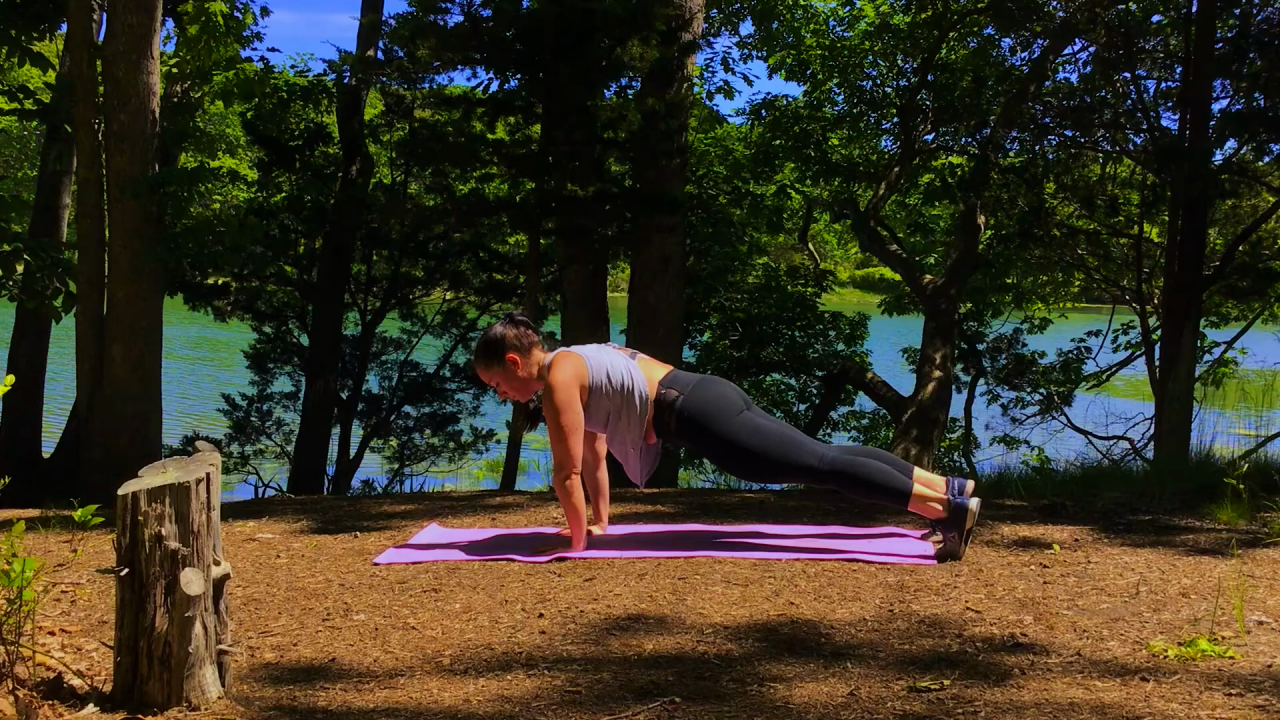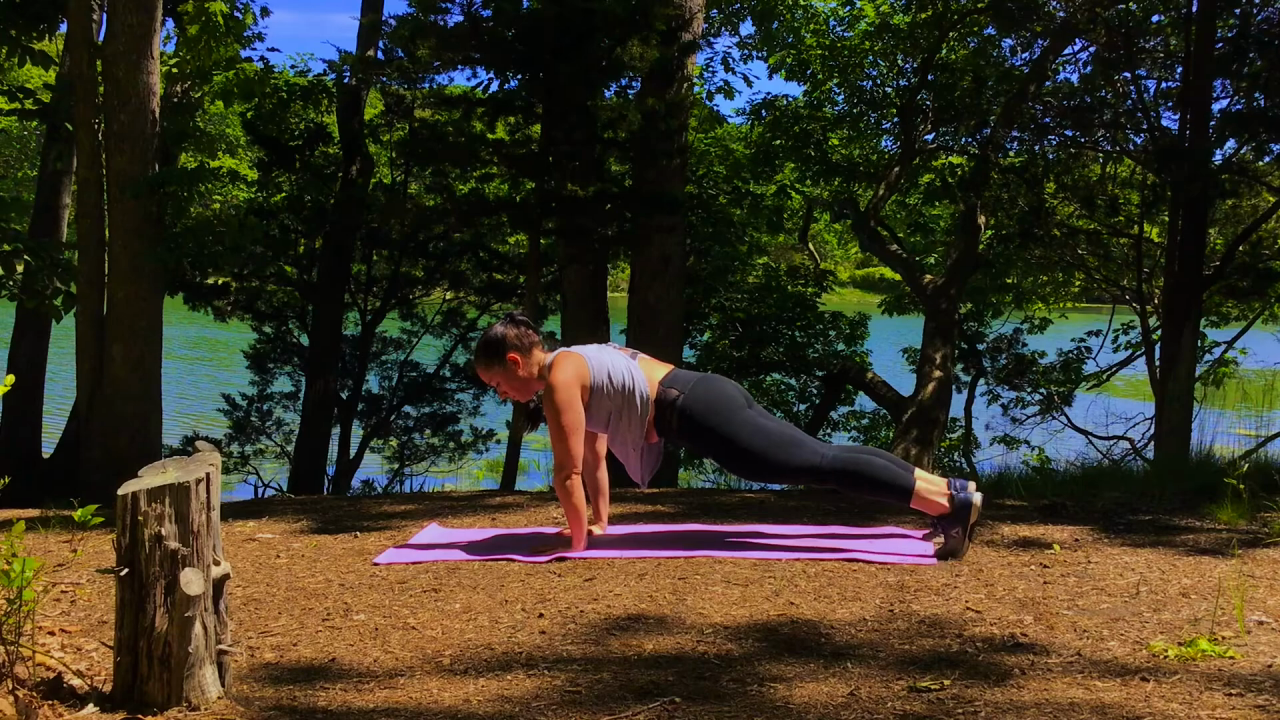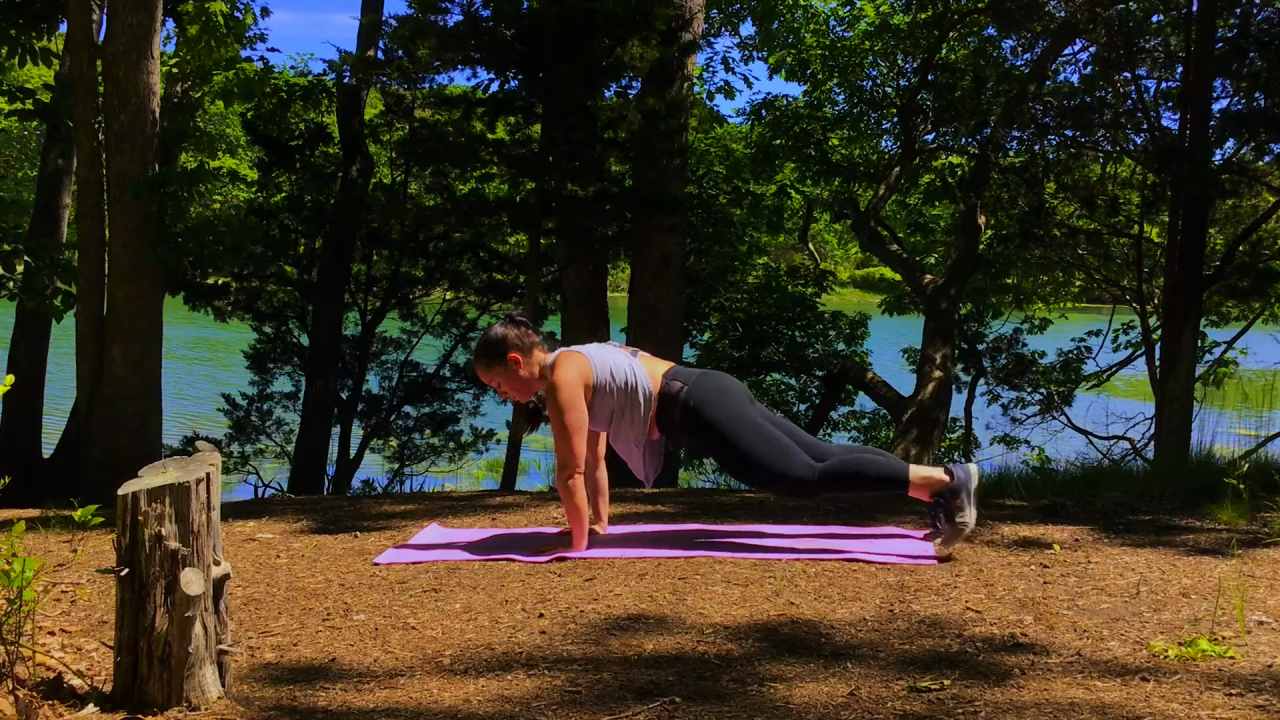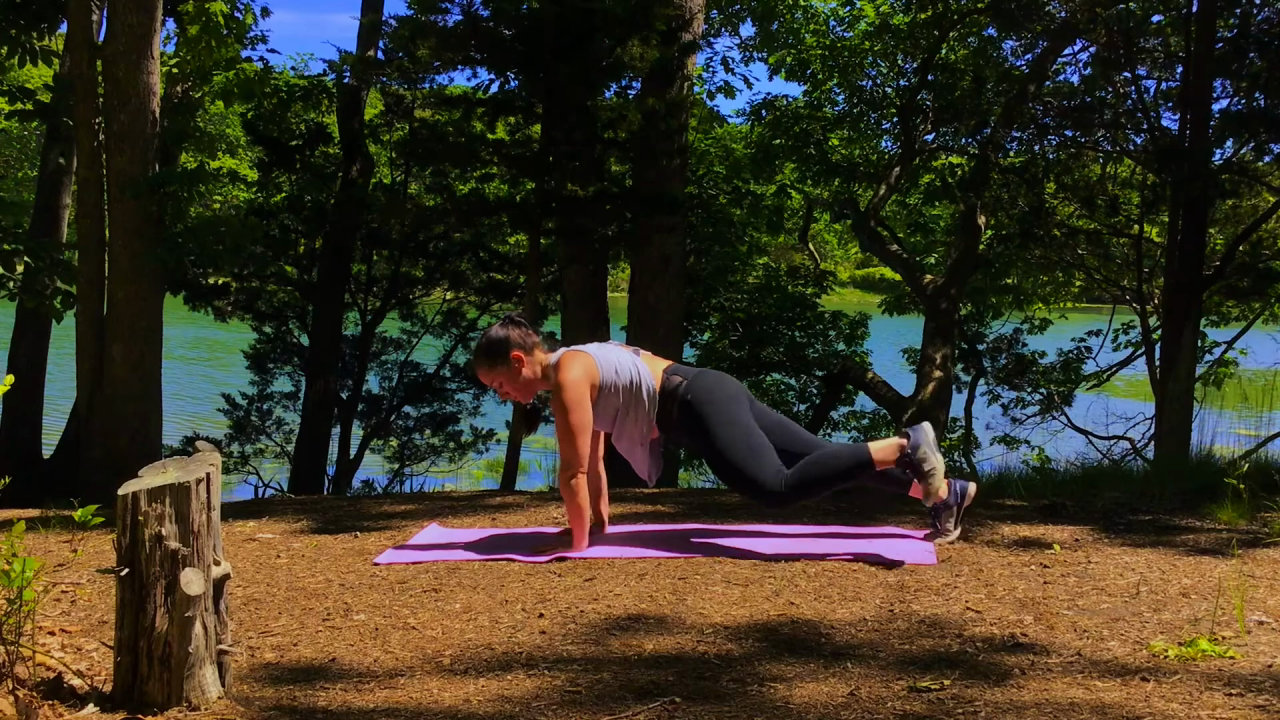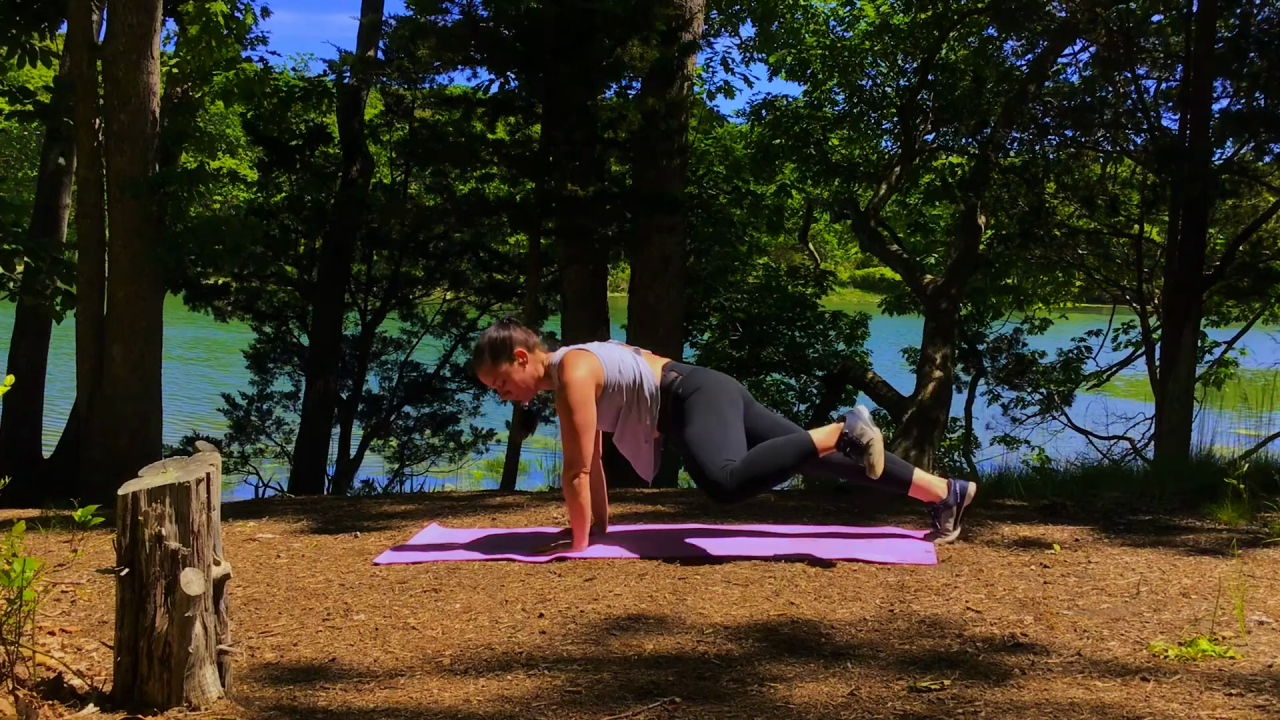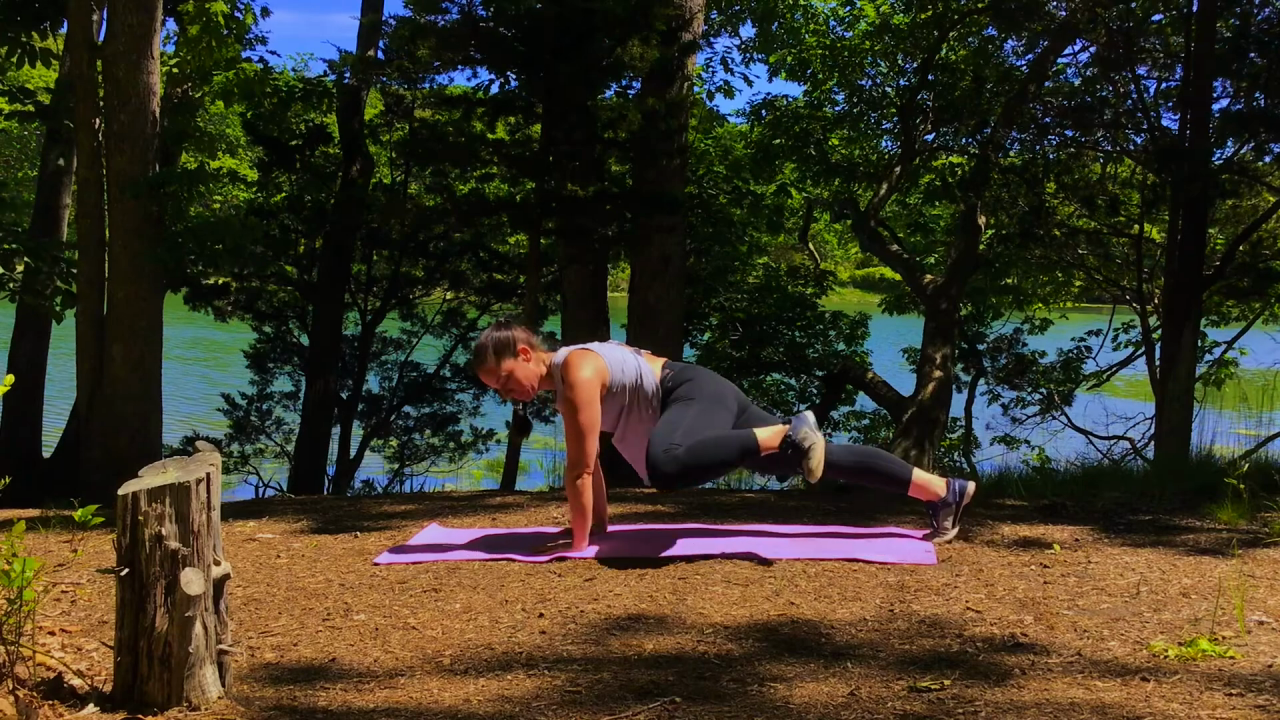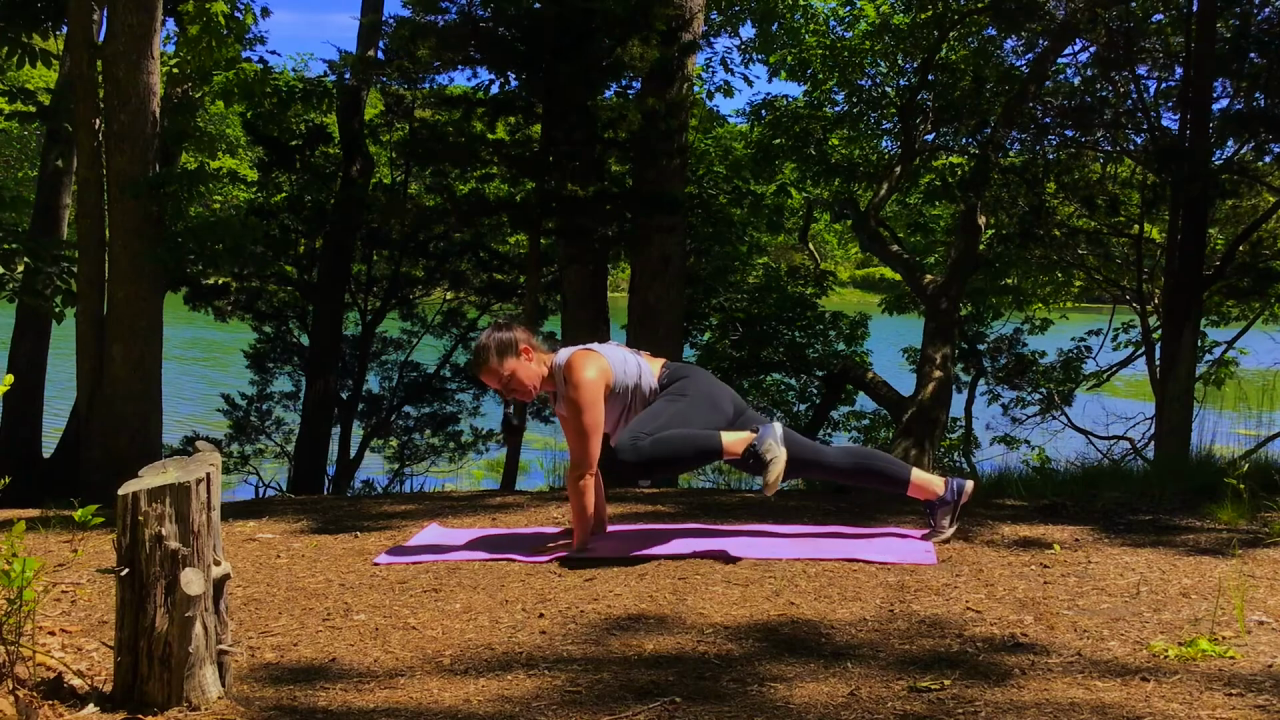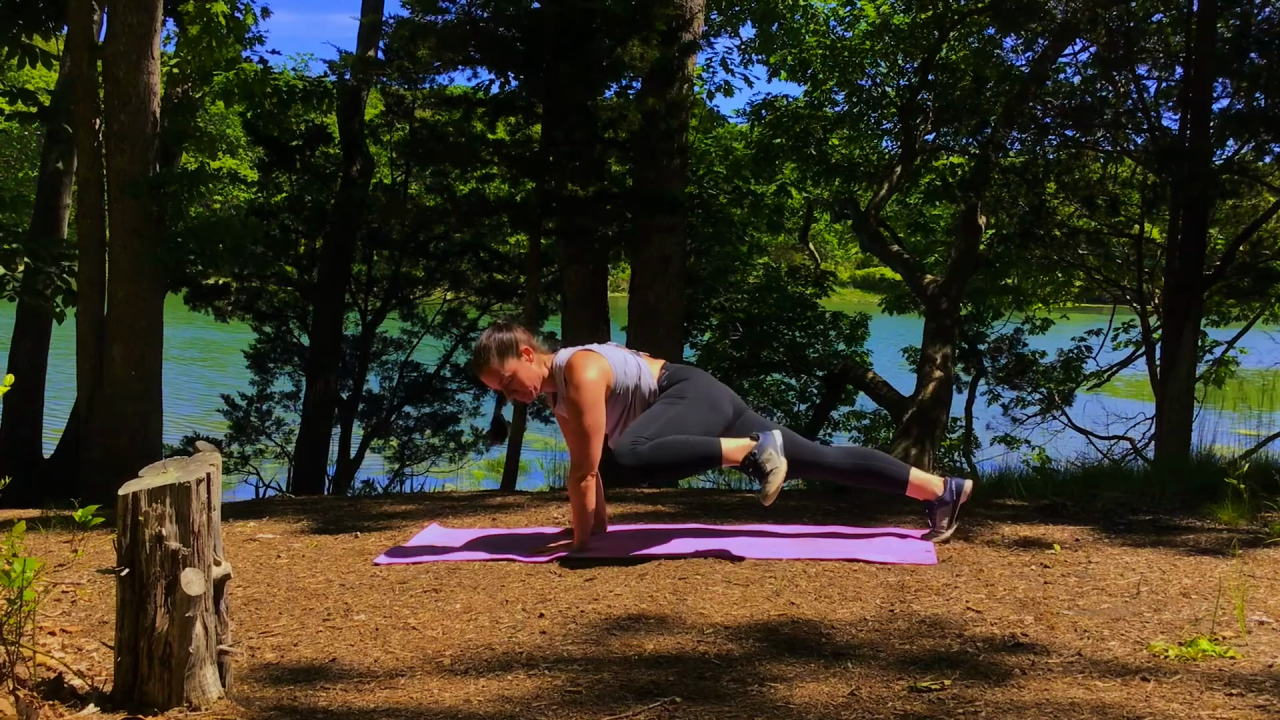
dt=0.1s
person 1, frame 1
left shoulder: (557, 378)
right shoulder: (574, 365)
left elbow: (567, 472)
right elbow: (593, 458)
left wrist: (577, 541)
right wrist: (600, 522)
left hip: (701, 414)
right hip: (711, 396)
left knee: (819, 465)
right knee: (822, 456)
left ankle: (951, 509)
right ankle: (945, 486)
person 1, frame 2
left shoulder: (558, 378)
right shoulder: (575, 365)
left elbow: (568, 472)
right elbow: (594, 458)
left wrist: (577, 542)
right wrist: (600, 522)
left hip: (702, 413)
right hip: (712, 394)
left knee: (820, 465)
right knee: (823, 456)
left ankle: (951, 504)
right ankle: (946, 486)
person 1, frame 3
left shoulder: (561, 377)
right shoulder: (574, 367)
left elbow: (571, 471)
right elbow: (593, 459)
left wrist: (578, 542)
right wrist: (600, 521)
left hip: (704, 406)
right hip: (713, 397)
left knee: (810, 475)
right knee: (821, 457)
left ankle: (946, 481)
right ankle: (940, 483)
person 1, frame 4
left shoulder: (565, 376)
right shoulder: (574, 366)
left elbow: (574, 471)
right elbow: (594, 459)
left wrist: (578, 543)
right wrist: (600, 521)
left hip: (701, 403)
right hip: (711, 396)
left knee: (779, 487)
right knee: (818, 457)
left ankle: (906, 447)
right ankle: (941, 494)
person 1, frame 5
left shoulder: (571, 374)
right shoulder: (566, 374)
left elbow: (576, 469)
right elbow: (590, 459)
left wrist: (579, 541)
right wrist: (600, 521)
left hip: (703, 394)
right hip: (712, 399)
left knee: (725, 484)
right knee: (827, 461)
left ankle: (839, 431)
right ankle: (945, 492)
person 1, frame 6
left shoulder: (575, 373)
right shoulder: (568, 372)
left elbow: (579, 469)
right elbow: (590, 461)
left wrist: (579, 541)
right wrist: (600, 521)
left hip: (697, 393)
right hip: (709, 399)
left knee: (667, 468)
right knee: (822, 460)
left ankle: (784, 435)
right ankle: (943, 492)
person 1, frame 7
left shoulder: (580, 372)
right shoulder: (555, 389)
left elbow: (584, 468)
right elbow: (584, 460)
left wrist: (580, 539)
right wrist: (599, 521)
left hip: (695, 392)
right hip: (704, 403)
left knee: (631, 453)
right knee: (819, 460)
left ankle: (752, 444)
right ankle: (943, 488)
person 1, frame 8
left shoulder: (581, 374)
right shoulder: (555, 390)
left elbow: (585, 470)
right elbow: (585, 462)
left wrist: (581, 540)
right wrist: (598, 521)
left hip: (695, 395)
right hip: (702, 404)
left knee: (629, 456)
right knee: (819, 460)
left ankle: (751, 449)
right ankle: (941, 489)
